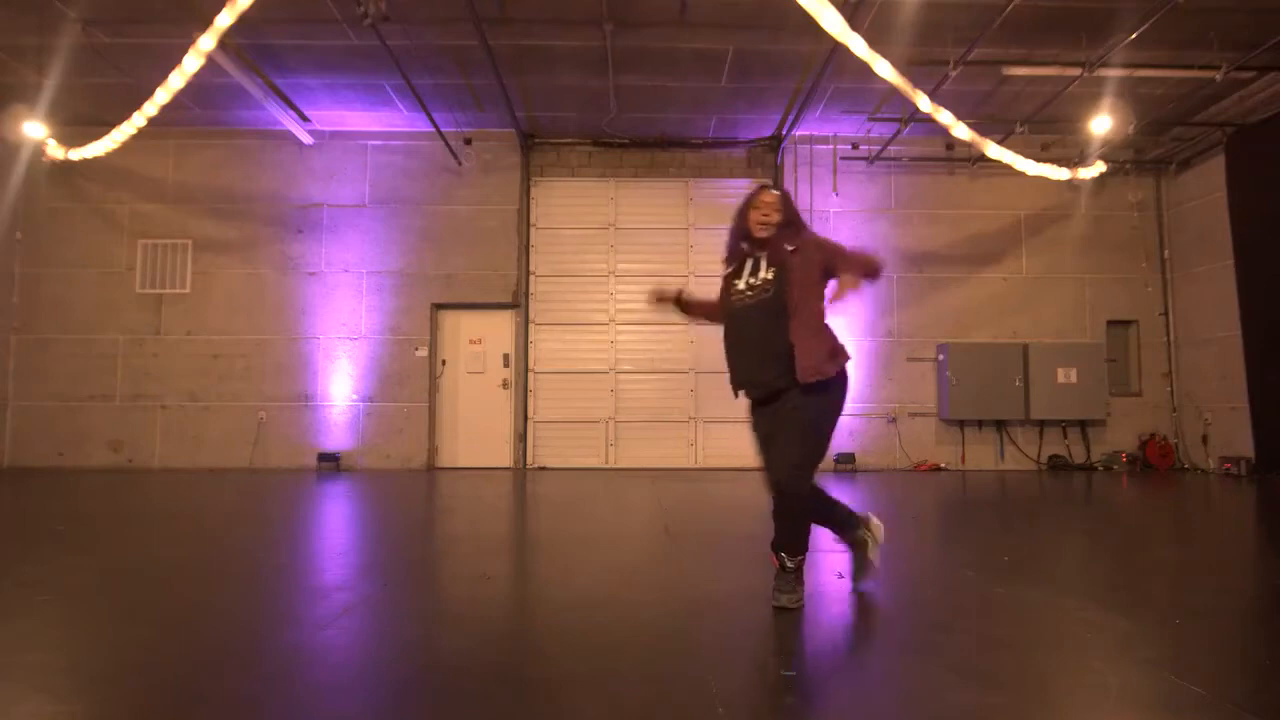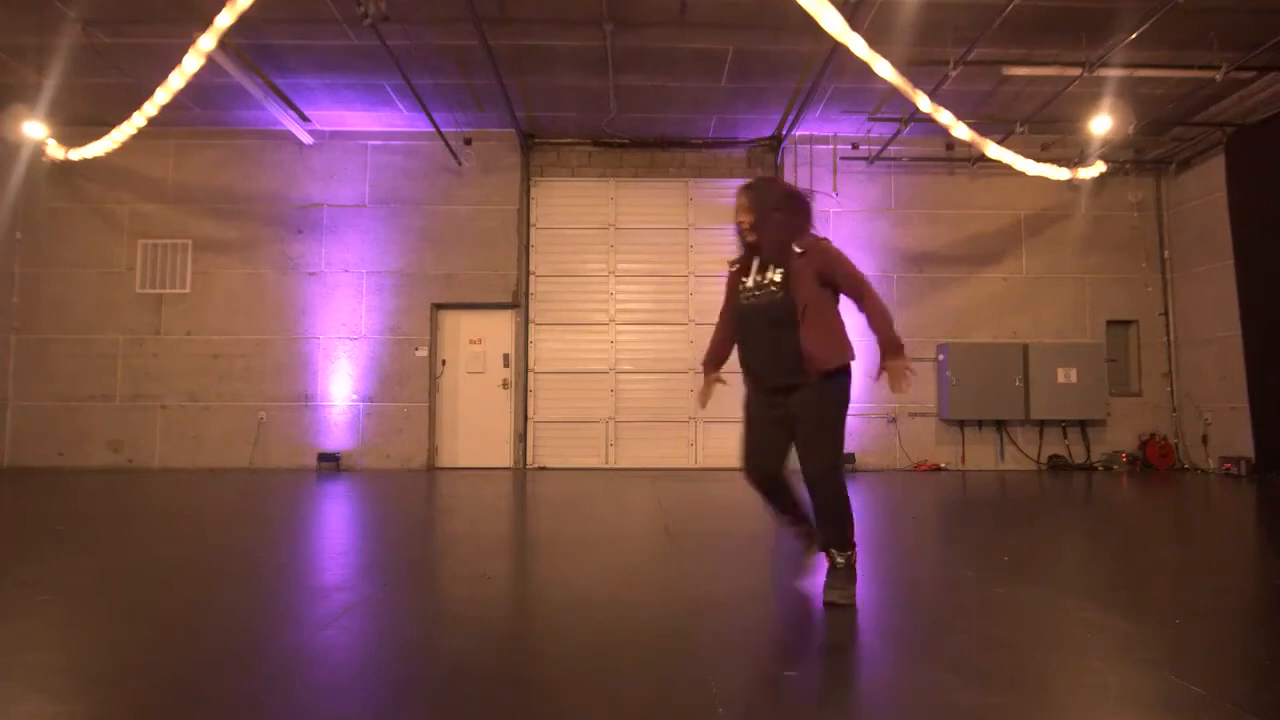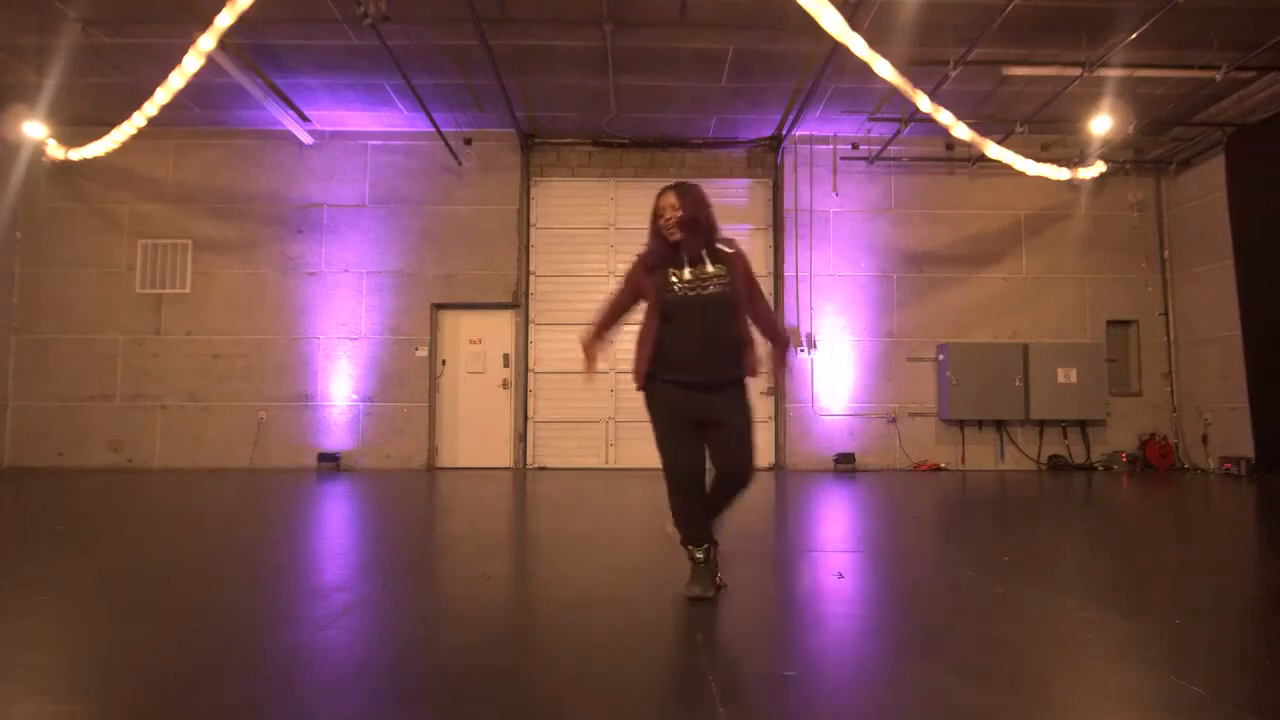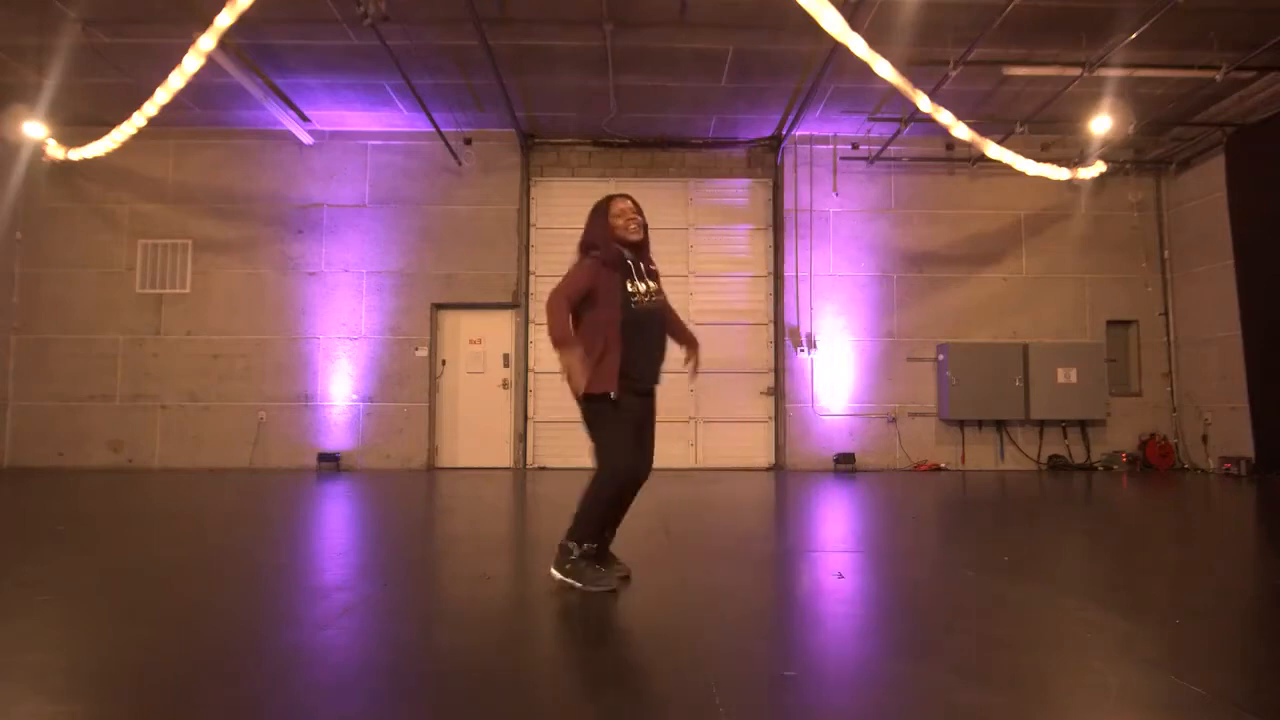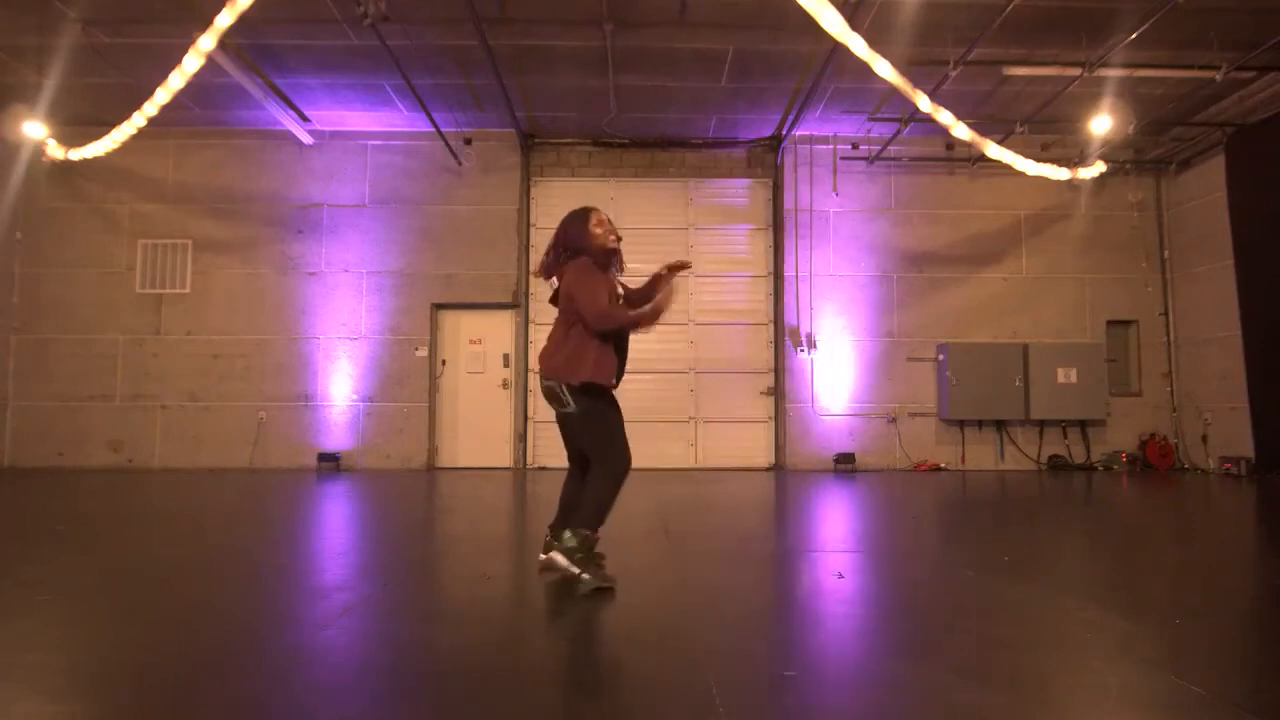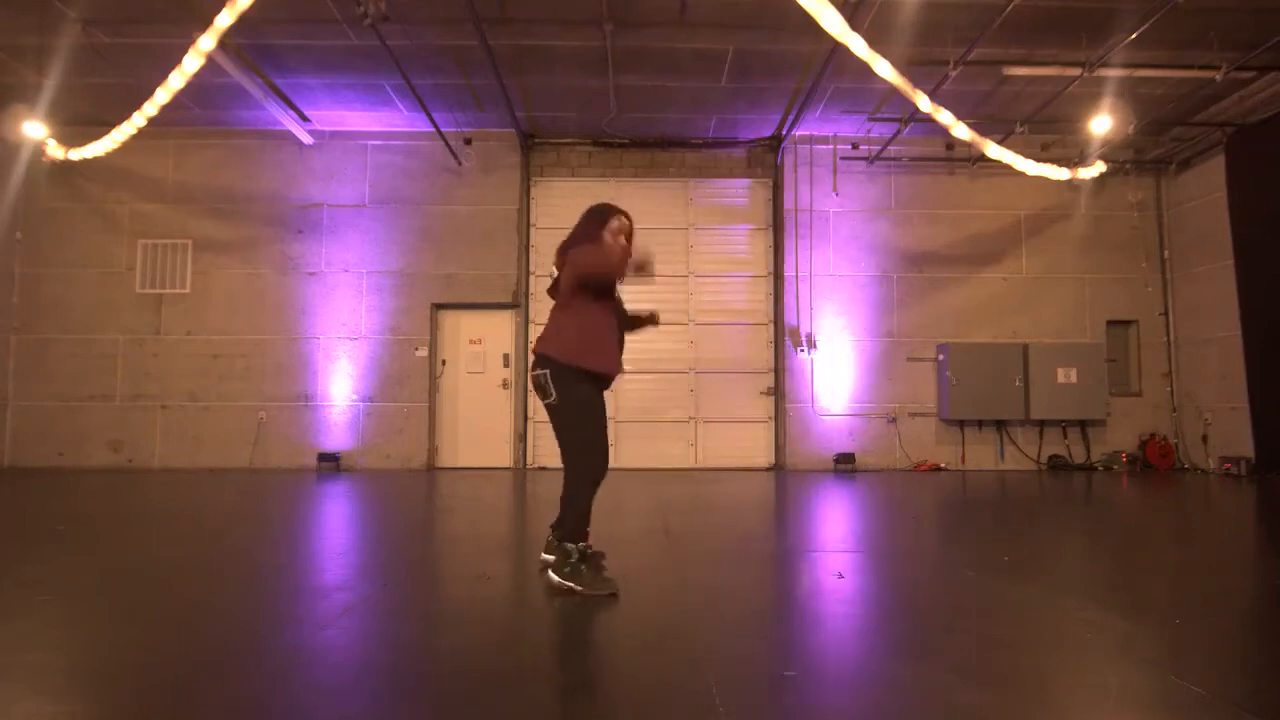
dt=0.5s
person 1, frame 1
left shoulder: (804, 251)
right shoulder: (735, 268)
left elbow: (867, 265)
right elbow: (721, 312)
left wrist: (851, 271)
right wrist: (679, 300)
left hip: (809, 387)
right hip: (763, 396)
left knee: (789, 479)
right knee: (785, 484)
left ankle: (789, 570)
right ankle: (858, 528)
person 1, frame 2
left shoulder: (812, 253)
right shoulder: (742, 266)
left elbow: (864, 297)
right elbow: (728, 322)
left wrist: (890, 349)
right wrist: (711, 366)
left hip: (814, 384)
right hip: (763, 389)
left knee: (822, 474)
right knee: (759, 469)
left ankle: (842, 563)
right ankle: (807, 529)
person 1, frame 3
left shoulder: (729, 256)
right shoulder: (652, 263)
left elbow: (755, 304)
right elbow: (619, 303)
left wrist: (778, 343)
right wrist: (596, 336)
left hip: (725, 386)
right hip: (670, 387)
left knee: (737, 470)
right knee: (683, 475)
left ankle: (699, 529)
right ankle: (701, 559)
person 1, frame 4
left shoulder: (644, 268)
right shoulder: (596, 266)
left elbow: (661, 311)
right elbow: (557, 302)
left wrist: (688, 340)
right wrist: (570, 350)
left hip: (638, 386)
right hip: (606, 384)
left knee: (637, 468)
right knee: (619, 468)
left ankle: (596, 549)
right ankle: (572, 557)
person 1, frame 5
left shoulder: (598, 273)
right shoulder: (581, 271)
left elbow: (629, 302)
right elbow: (604, 319)
left wrist: (661, 277)
right wrist: (656, 309)
left hip: (582, 382)
right hip: (576, 382)
left knee: (585, 464)
right knee: (613, 462)
left ankle: (559, 542)
right ankle: (577, 544)
person 1, frame 6
left shoulder: (596, 274)
right shoulder: (583, 259)
left elbow: (613, 321)
right elbow: (609, 264)
left wrist: (642, 318)
right wrist: (638, 263)
left hip: (580, 376)
right hip: (561, 373)
left knee: (591, 462)
right knee: (586, 462)
left ankle: (561, 542)
right ankle: (569, 560)
